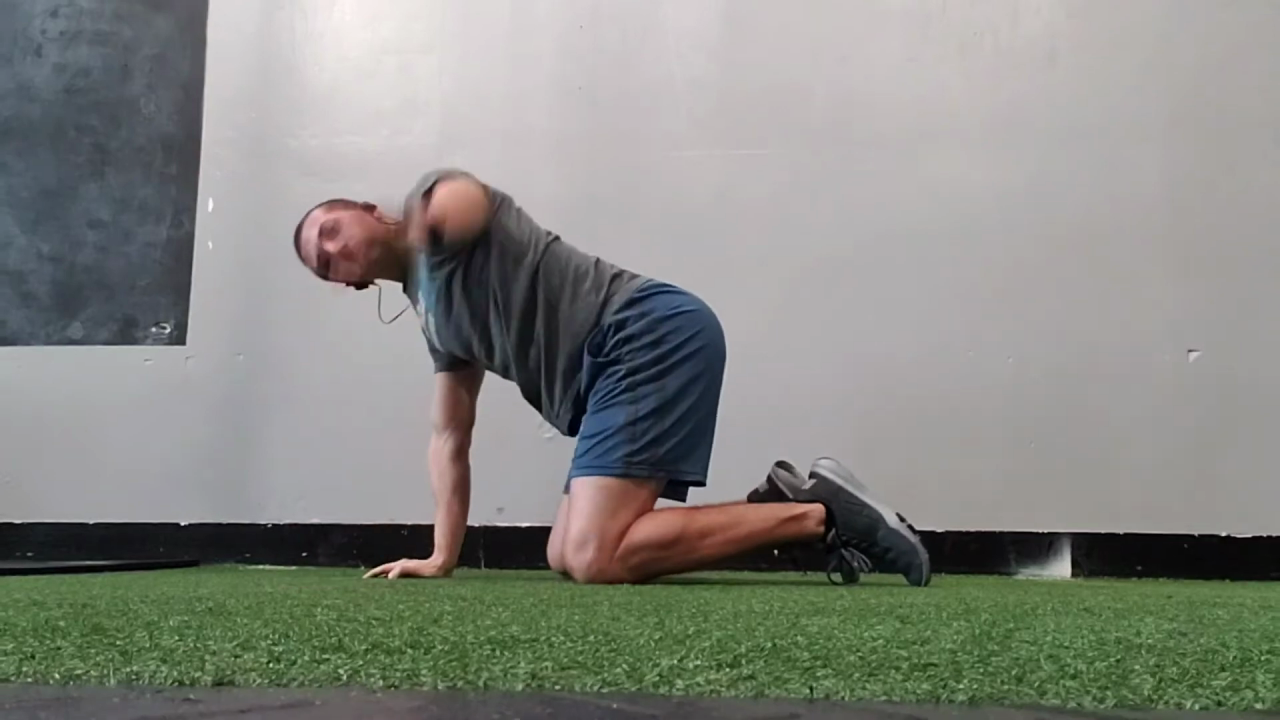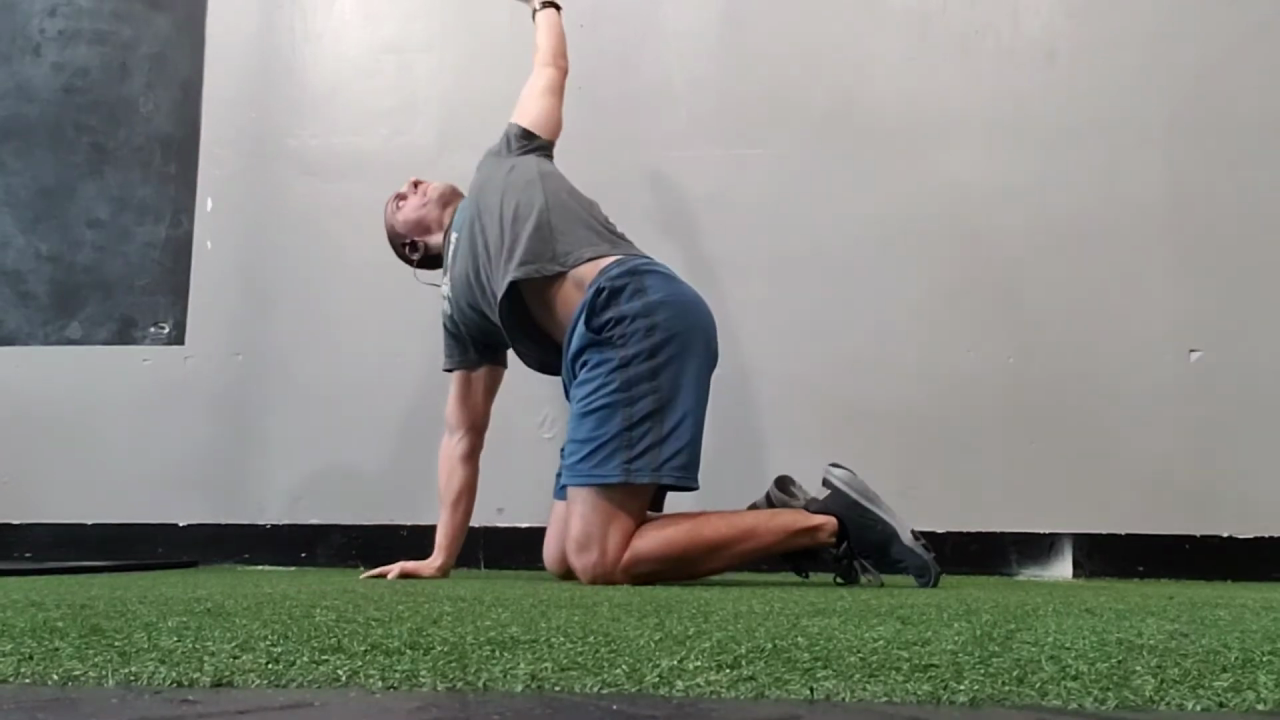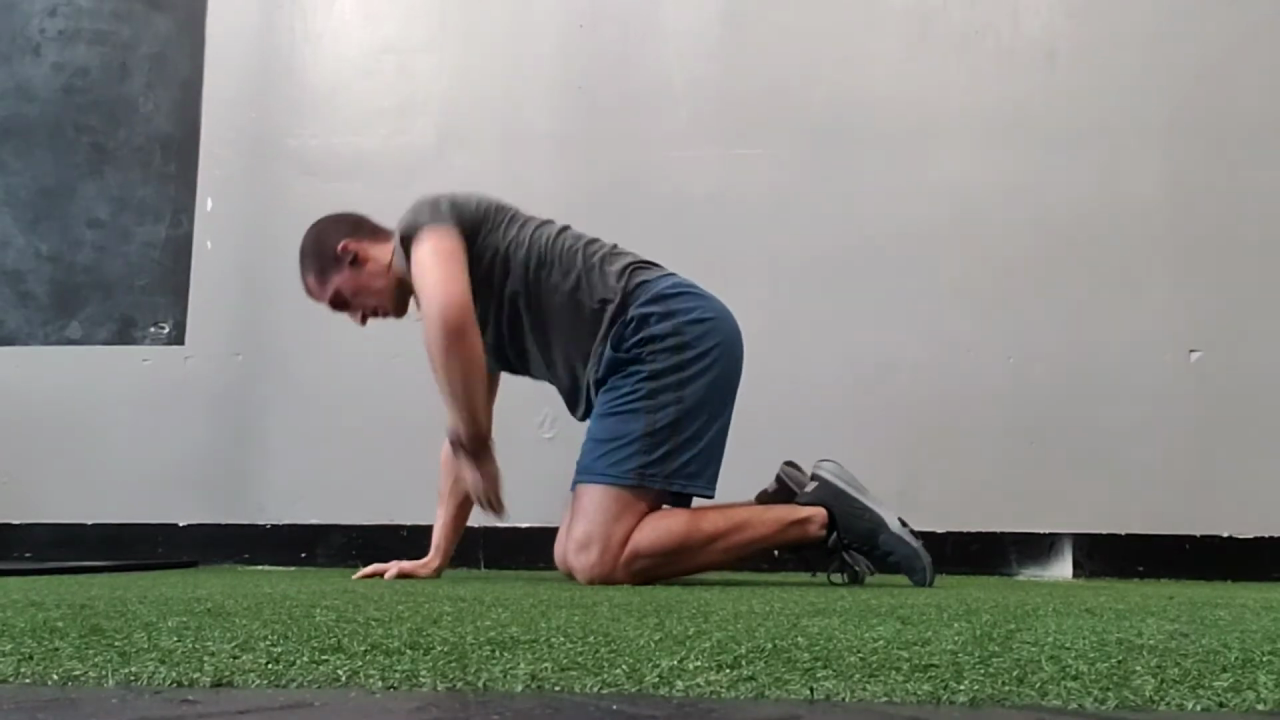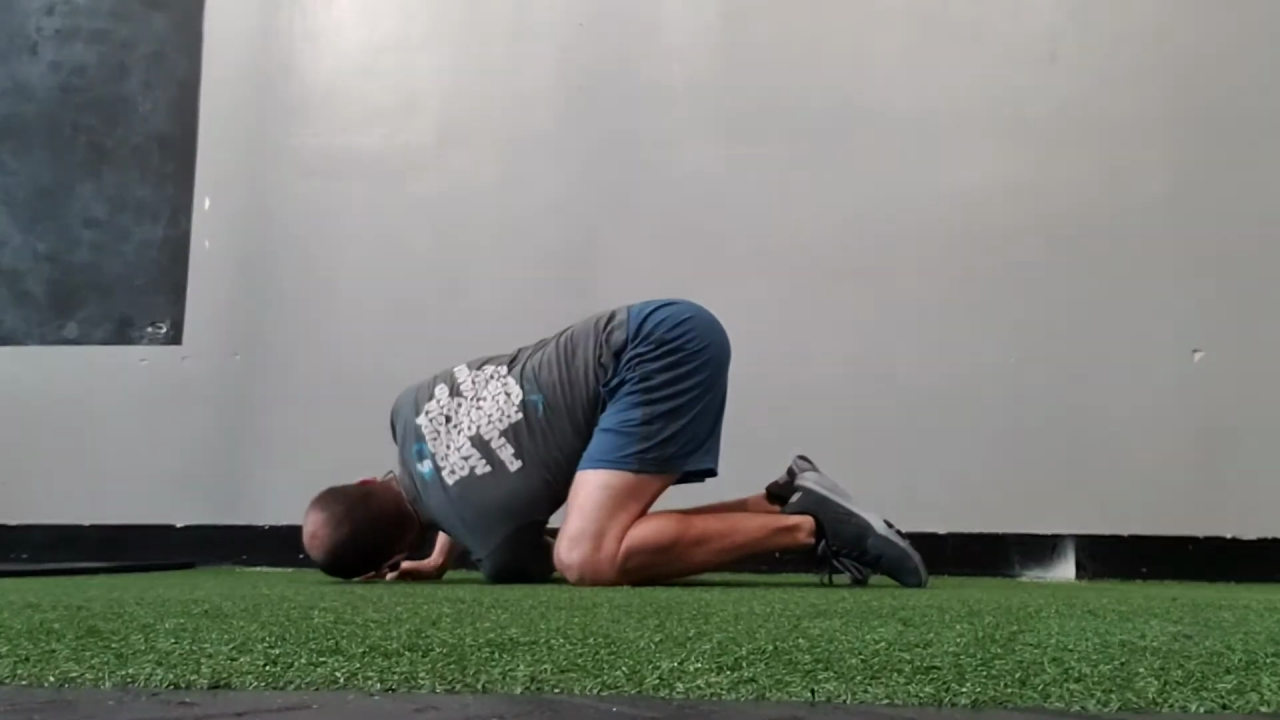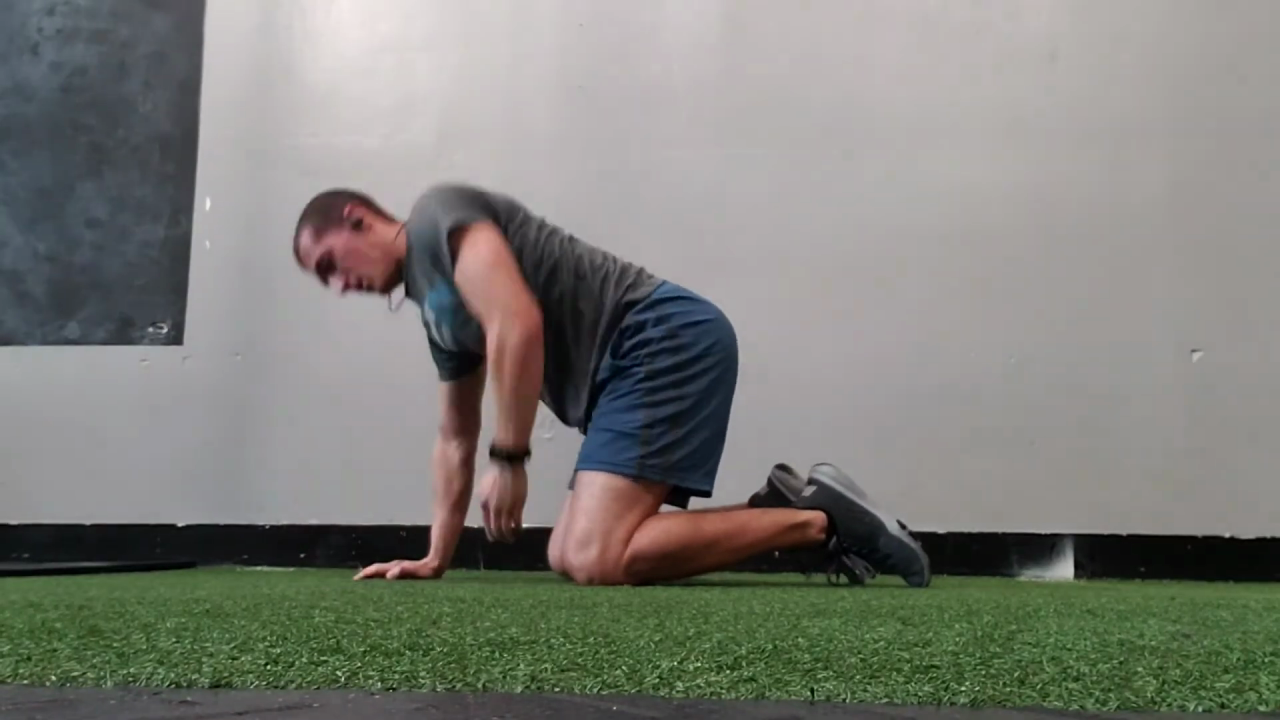
dt=1s
person 1, frame 1
left shoulder: (431, 201)
right shoulder: (429, 308)
left elbow: (462, 203)
right elbow: (449, 436)
left wrist: (417, 225)
right wrist: (441, 556)
left hip: (652, 333)
right hip: (628, 359)
left knee: (594, 559)
right knee: (567, 554)
left ankle: (816, 513)
right ankle: (775, 502)
person 1, frame 2
left shoulder: (504, 164)
right shoulder: (460, 300)
left elbow: (550, 69)
right elbow: (462, 435)
right wrist: (440, 558)
left hip: (637, 317)
right hip: (603, 344)
left knee: (600, 564)
right knee: (564, 559)
left ankle: (828, 524)
right ankle: (777, 521)
person 1, frame 3
left shoulder: (426, 223)
right shoulder: (457, 310)
left elbow: (449, 317)
right elbow: (459, 437)
left wrist: (477, 458)
right wrist: (434, 555)
left hip: (667, 333)
right hip: (654, 348)
left knee: (595, 560)
right knee: (574, 553)
left ankle: (815, 516)
right ankle: (784, 505)
person 1, frame 4
left shoulder: (496, 539)
right shoulder: (409, 412)
left elbow: (556, 565)
right wrist: (437, 562)
left hip: (663, 349)
right hip: (664, 332)
left knee: (588, 560)
right knee: (607, 538)
left ankle: (808, 526)
right ankle: (782, 500)
person 1, frame 5
left shoulder: (437, 218)
right shoulder: (435, 304)
left elbow: (519, 325)
right elbow: (455, 437)
left wrist: (509, 460)
right wrist: (435, 558)
left hip: (668, 341)
right hip: (644, 362)
left knee: (594, 563)
right knee: (568, 555)
left ankle: (818, 520)
right ankle: (772, 508)
